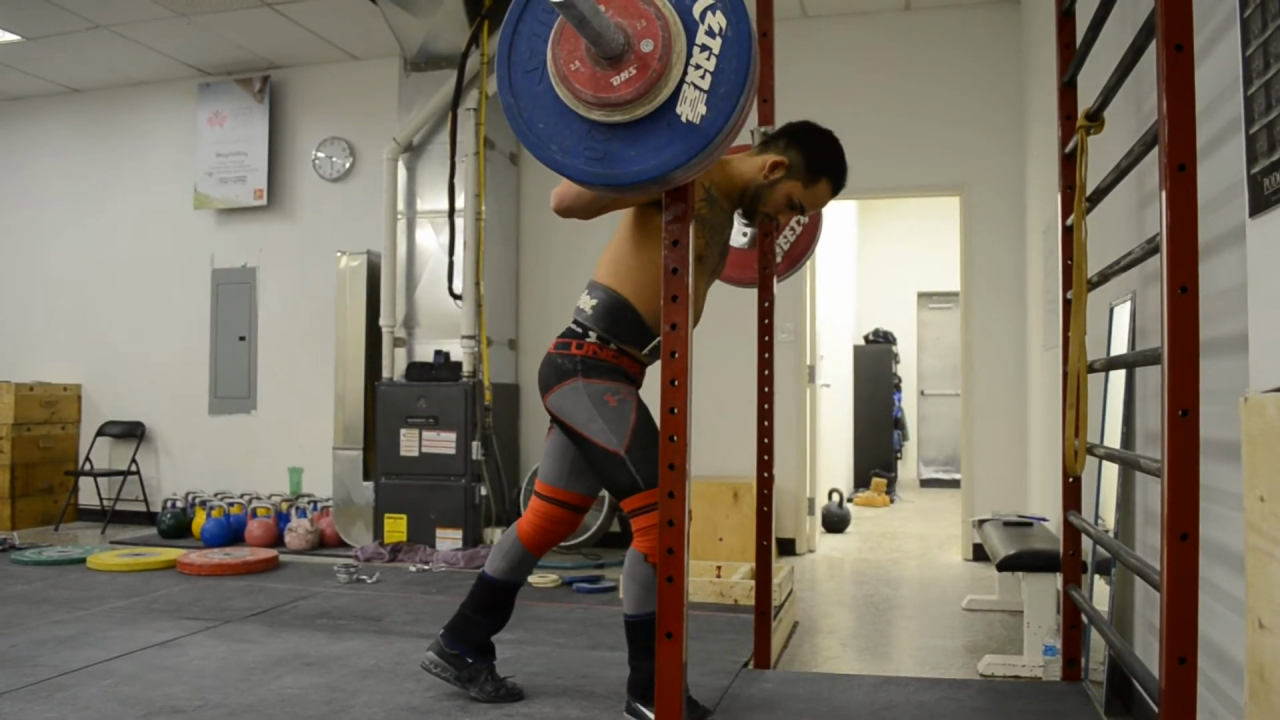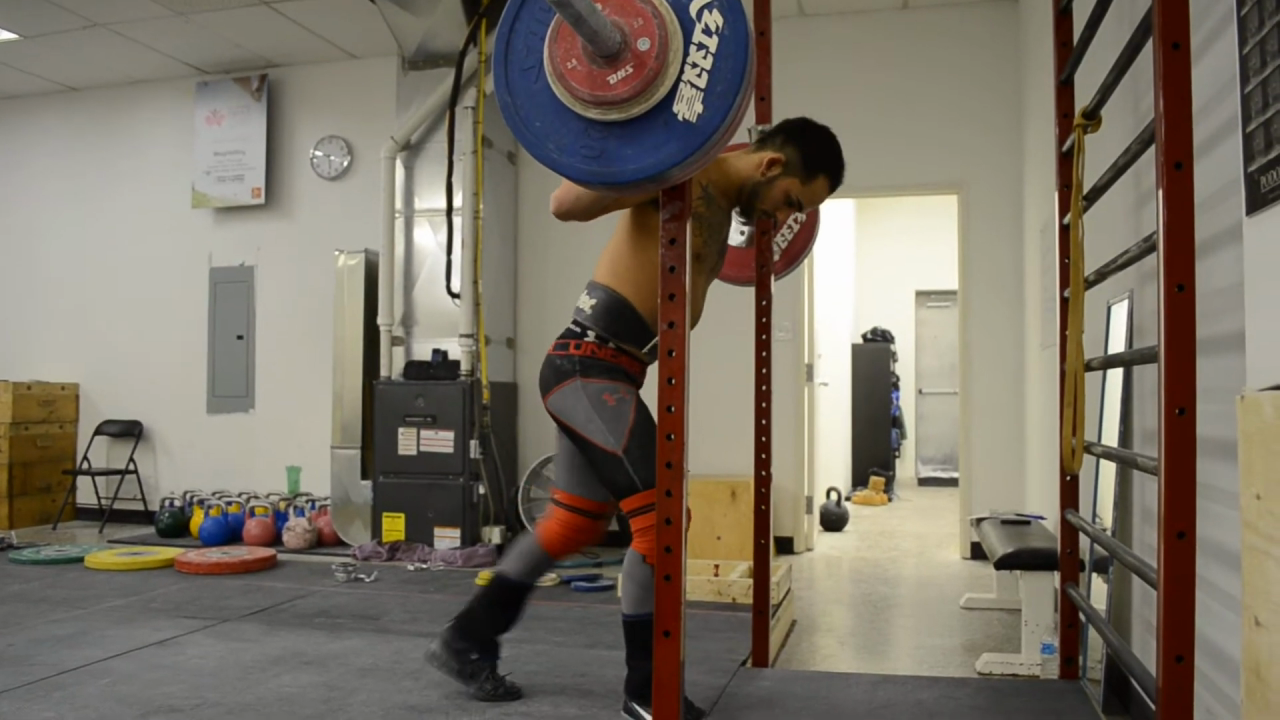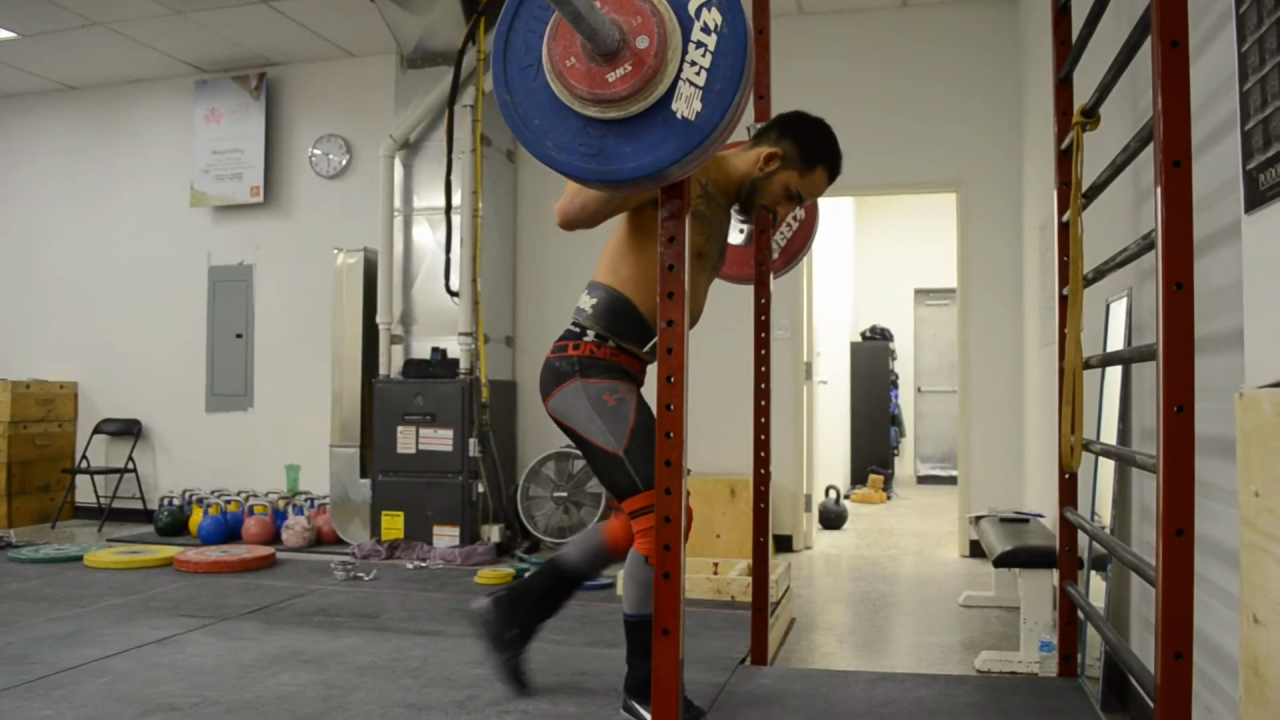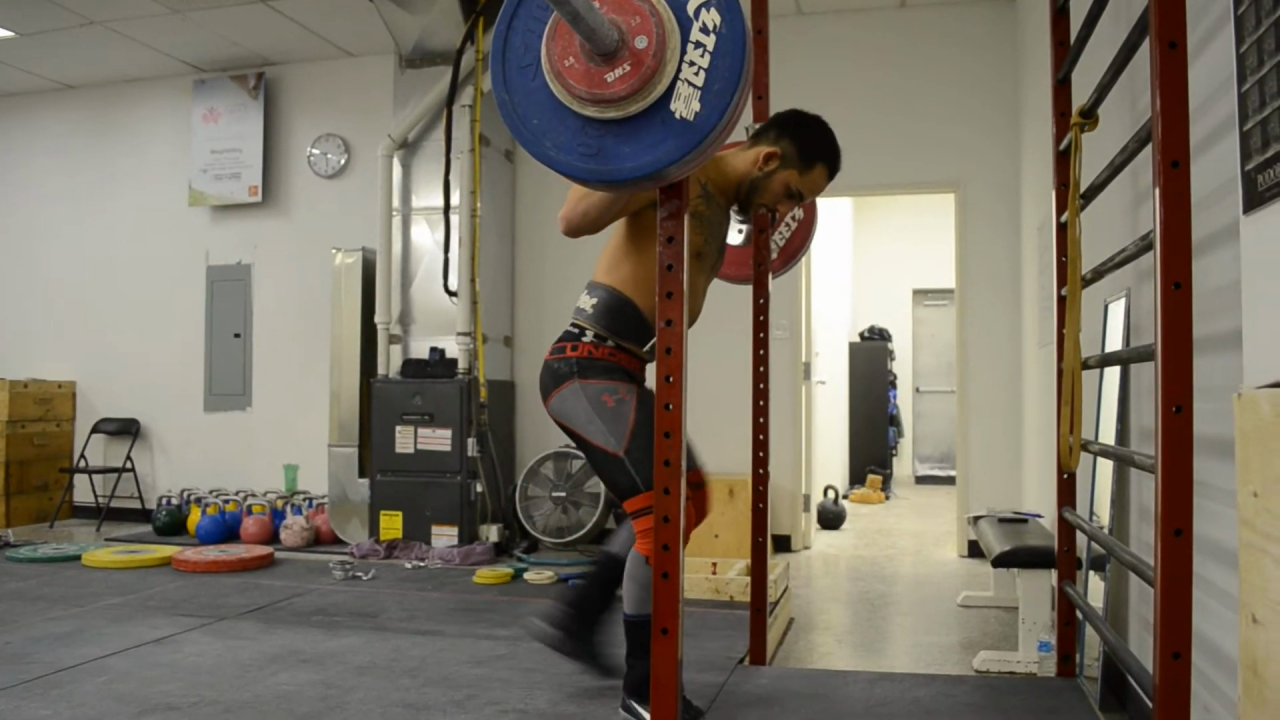
dt=0.1s
person 1, frame 1
left shoulder: (722, 204)
right elbow: (566, 200)
left hip: (599, 370)
right hip: (588, 364)
left knee: (551, 517)
right knee: (659, 515)
left ankle: (460, 647)
person 1, frame 2
left shoulder: (719, 206)
right shoulder: (686, 173)
right elbow: (566, 205)
left hip: (608, 372)
right hip: (587, 366)
left knee: (575, 525)
right knee: (656, 517)
left ankle: (466, 641)
person 1, frame 3
left shoulder: (719, 201)
right shoulder: (682, 169)
right elbow: (570, 211)
left hip: (606, 369)
right hip: (589, 364)
left knee: (641, 521)
right knee: (660, 517)
left ankle: (513, 613)
person 1, frame 4
left shoulder: (718, 200)
right elbow: (574, 219)
left hip: (616, 370)
right hip: (588, 366)
left knee: (686, 498)
right knee: (661, 514)
left ankle: (575, 617)
